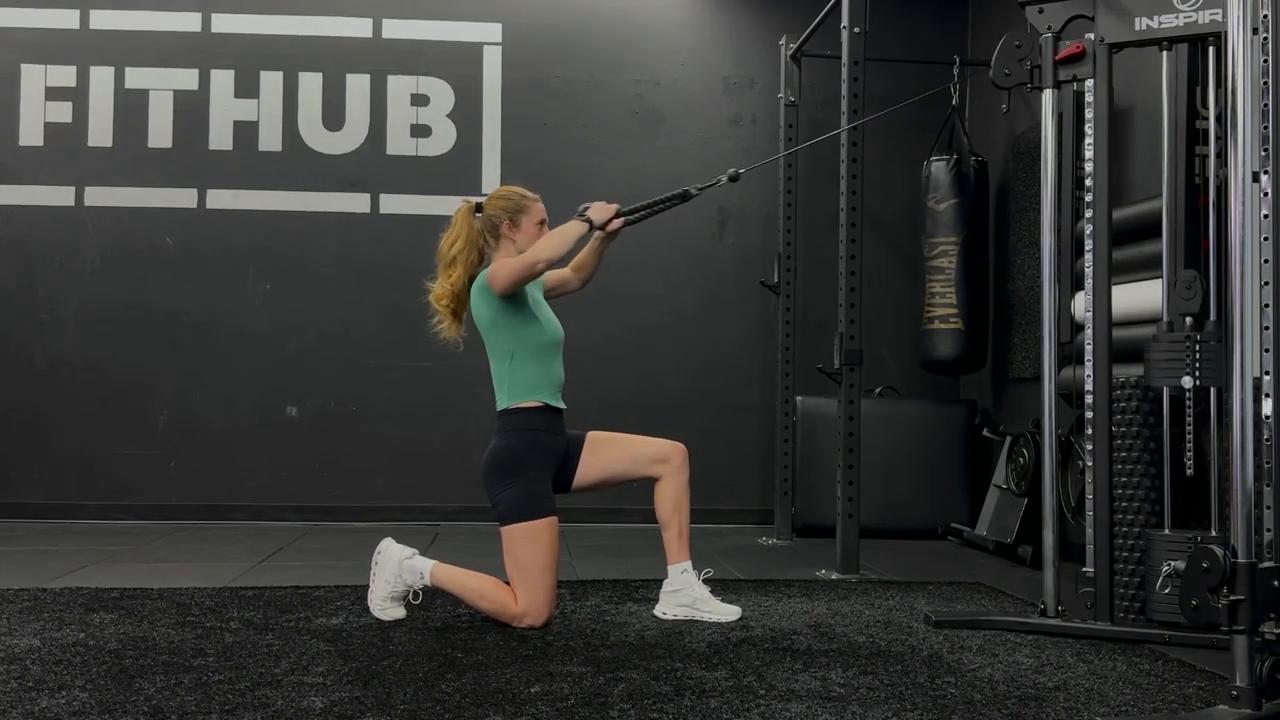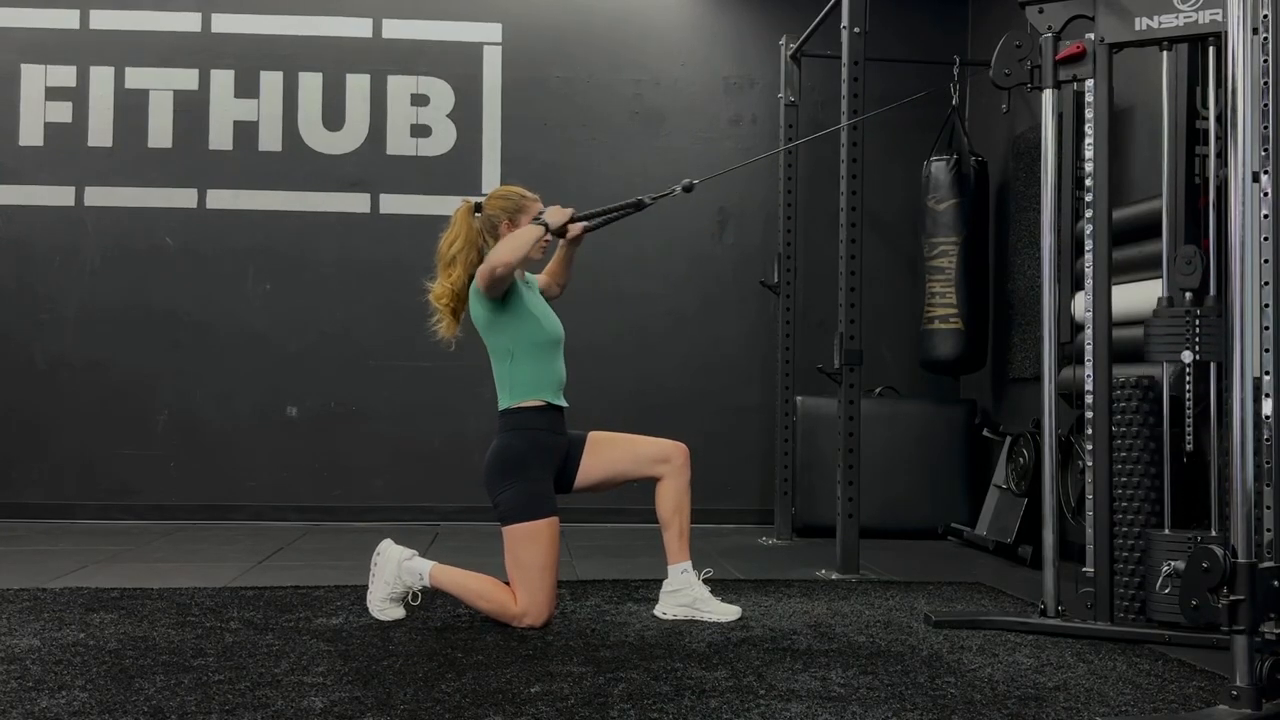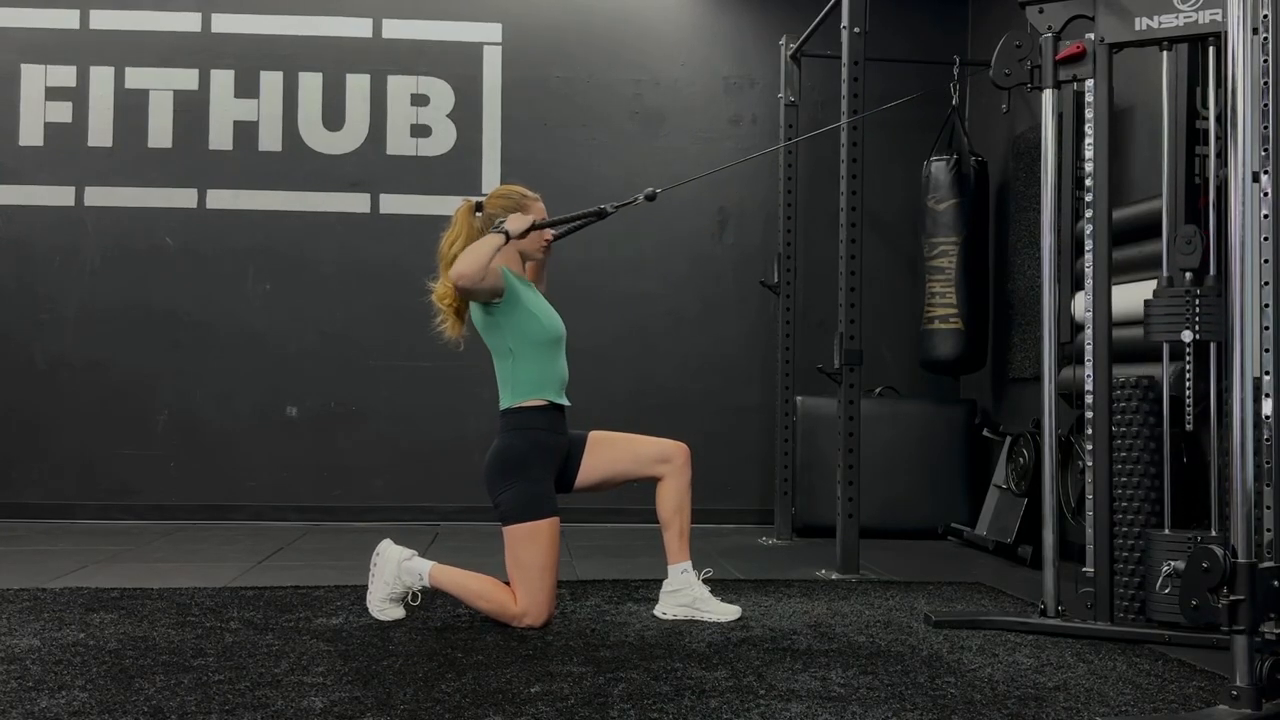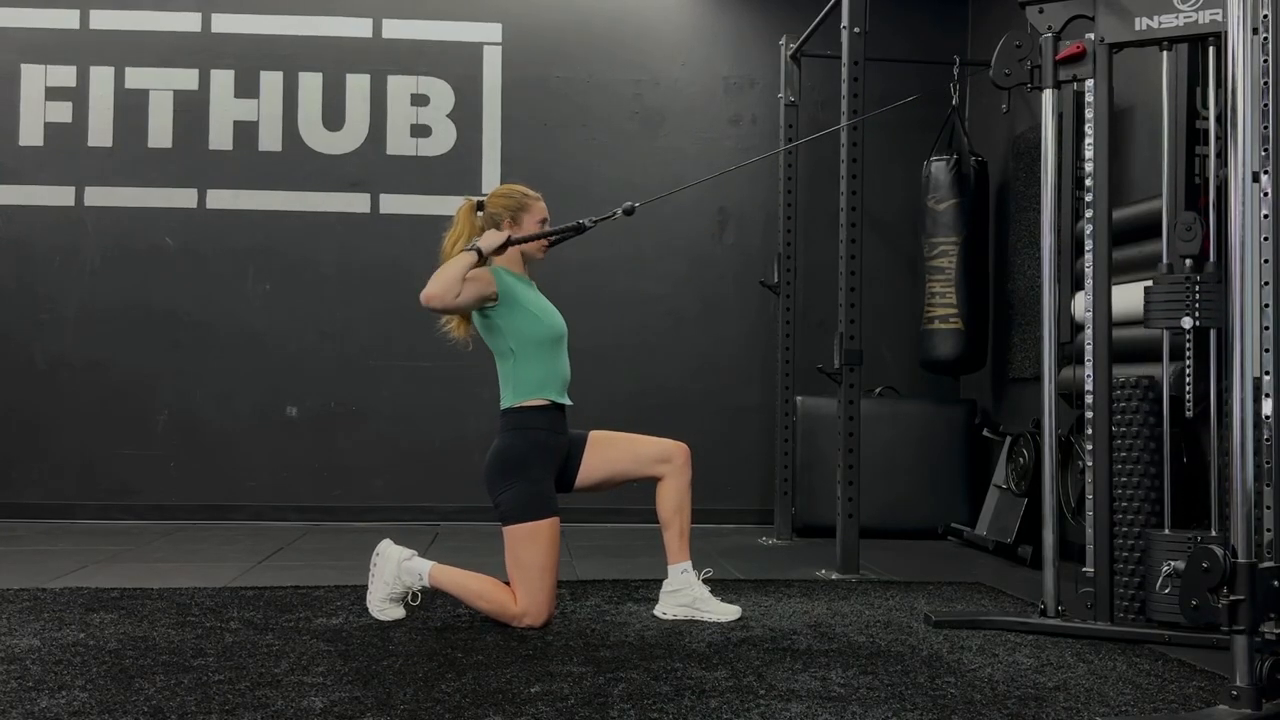
dt=0.1s
person 1, frame 1
left shoulder: (523, 285)
right shoulder: (495, 281)
left elbow: (575, 276)
right elbow: (538, 258)
left wrist: (602, 232)
right wrist: (586, 218)
left hip: (552, 442)
right hip: (520, 450)
left knee: (671, 457)
right knee: (531, 613)
left ankle: (680, 590)
right ankle: (411, 568)
person 1, frame 2
left shoulder: (520, 283)
right shoulder: (494, 283)
left elbow: (554, 285)
right elbow: (500, 262)
left wrist: (570, 238)
right wrist: (543, 224)
left hip: (552, 441)
right hip: (521, 449)
left knee: (673, 457)
right knee: (531, 613)
left ankle: (680, 590)
right ankle: (409, 569)
person 1, frame 3
left shoulder: (517, 282)
right shoulder: (490, 282)
right elbow: (462, 273)
left wrist: (537, 245)
right wrist: (505, 230)
left hip: (554, 441)
right hip: (522, 449)
left knee: (674, 457)
right knee: (530, 614)
left ankle: (680, 590)
right ankle: (408, 569)
person 1, frame 4
left shoulder: (517, 282)
right shoulder: (488, 280)
right elbow: (432, 297)
left wrist: (528, 252)
right wrist: (478, 249)
left hip: (554, 440)
right hip: (523, 447)
left knee: (674, 457)
right knee: (530, 614)
left ankle: (680, 591)
right ankle: (408, 569)
